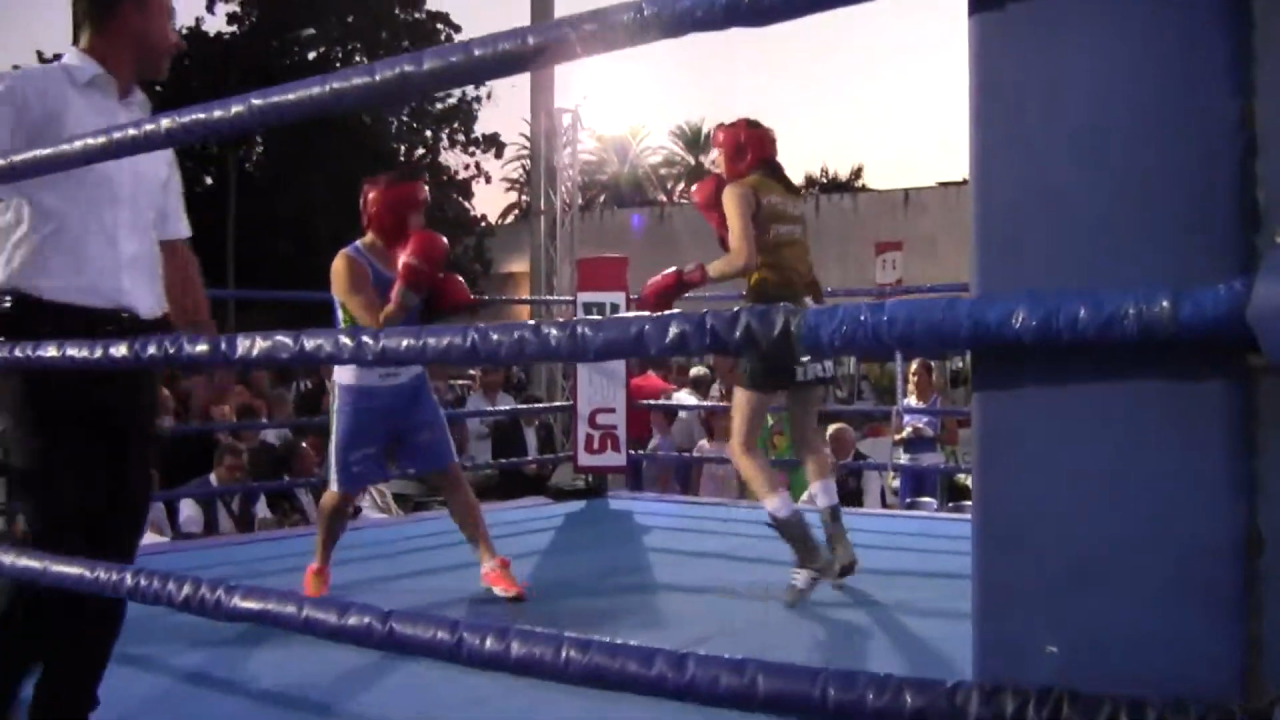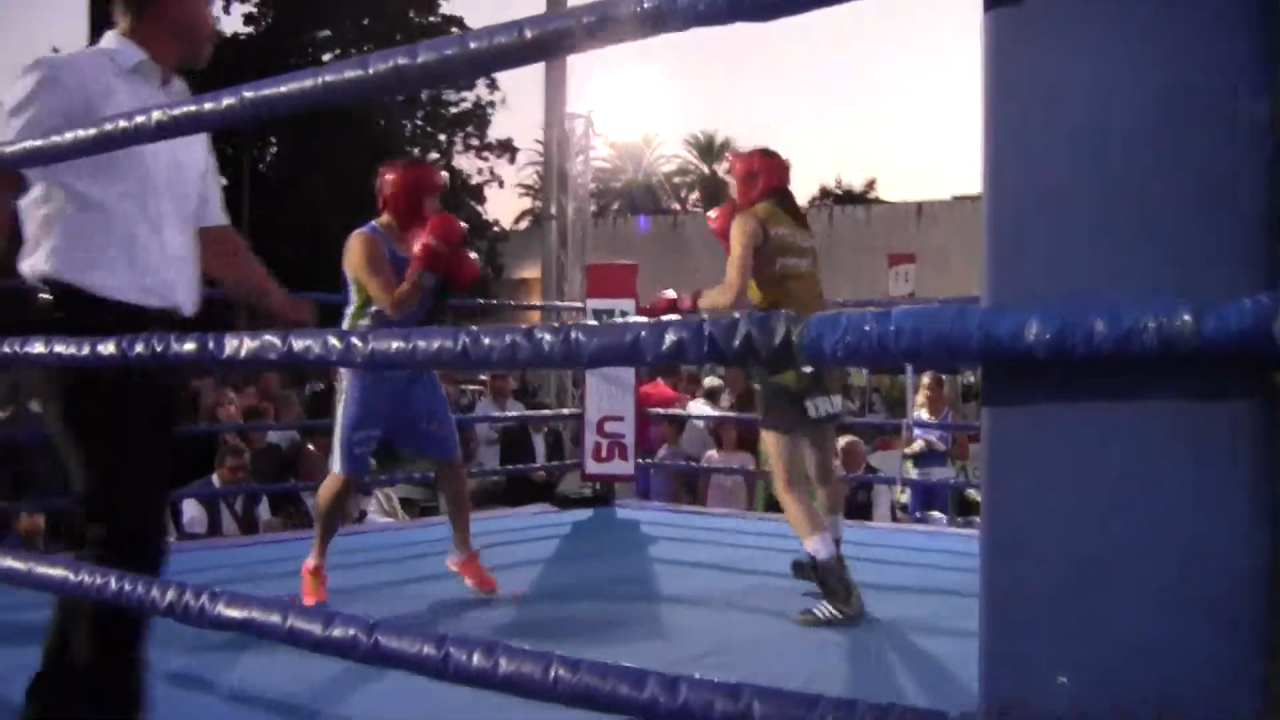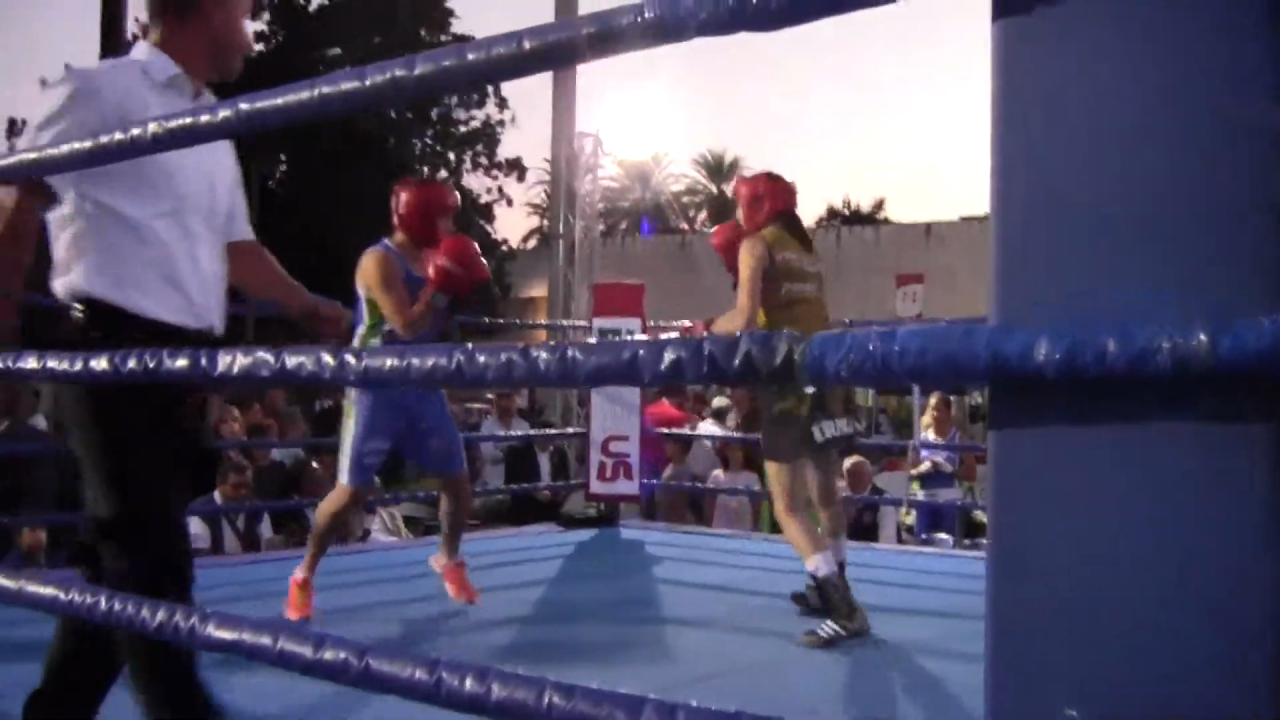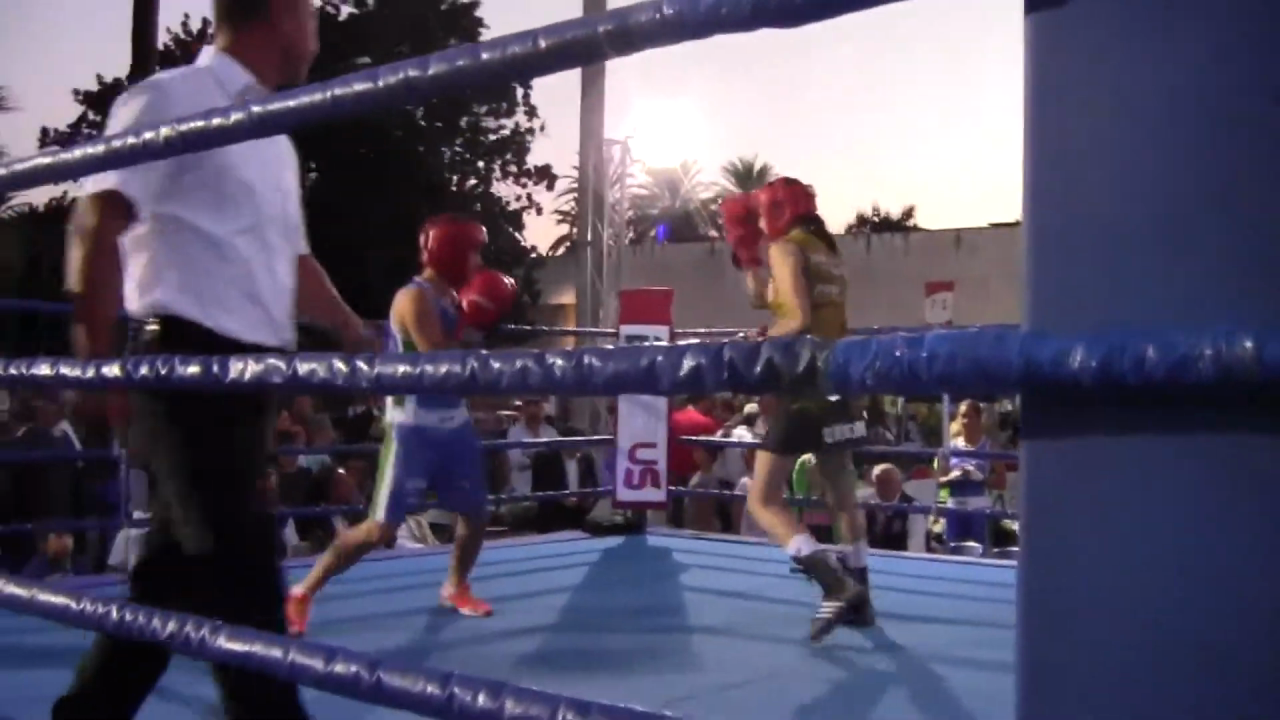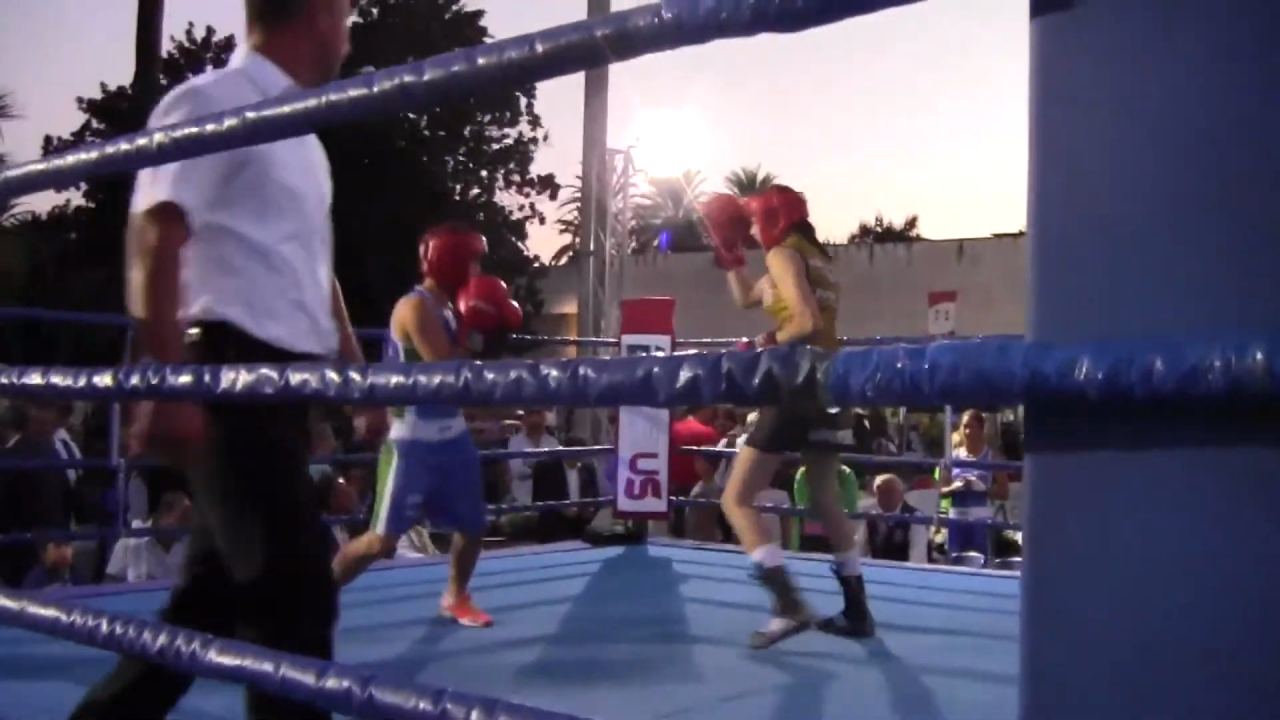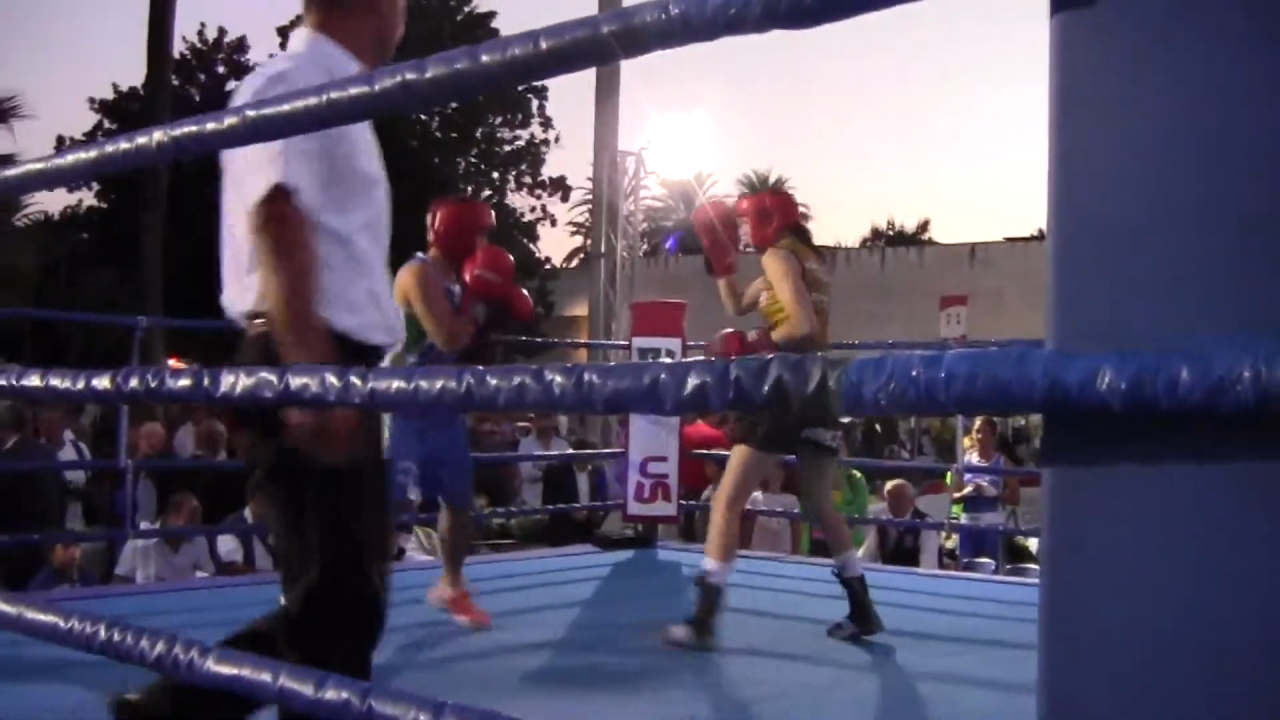
dt=0.1s
person 1, frame 1
left shoulder: (150, 131)
left elbow: (172, 251)
left wrist: (211, 342)
left hip: (130, 348)
left knee: (111, 535)
right knee: (65, 531)
person 1, frame 2
right shoulder: (70, 79)
left elbow: (212, 237)
left wrist: (285, 307)
left hip: (158, 341)
right hip: (85, 331)
left knee: (127, 534)
right knee: (123, 531)
person 1, frame 3
right shoulder: (103, 93)
left elbow: (240, 251)
left wrist: (321, 312)
left hip: (178, 360)
right hip: (115, 352)
left knee: (127, 563)
right knee: (151, 560)
person 1, frame 4
left shoulder: (273, 139)
right shoulder: (173, 100)
left elbow: (292, 263)
right elbow: (97, 225)
left wrist: (361, 338)
right wrist: (95, 357)
right hip: (188, 368)
left knee: (175, 575)
right knee: (242, 579)
person 1, frame 5
left shoulder: (288, 127)
right shoulder: (219, 102)
right elbow: (156, 237)
left wrist: (358, 372)
right hip: (235, 376)
left knee: (220, 593)
right knee: (293, 595)
person 1, frame 6
right shoulder: (293, 84)
right elbow: (279, 221)
left wrist: (340, 377)
right wrist: (313, 375)
left hip: (335, 373)
right hip: (300, 370)
left knee: (333, 599)
right knee: (343, 603)
person 2, frame 1
left shoulder: (740, 190)
right shoulder: (788, 194)
left elbow: (743, 260)
left wrist: (685, 276)
right wrist: (722, 220)
left knee: (743, 447)
right knee: (807, 438)
left ankle: (809, 554)
right ankle: (834, 541)
person 2, frame 2
left shoulder: (747, 221)
right shoulder: (799, 228)
left elbow: (733, 294)
left wrist: (682, 303)
left knee: (788, 486)
right knee: (822, 472)
left ankle: (839, 595)
right ankle: (836, 578)
person 2, frame 3
left shoulder: (757, 247)
right shoulder: (801, 250)
left elbow: (743, 322)
left wrist: (703, 330)
left hip: (787, 380)
left knee: (789, 512)
right knee: (825, 494)
left ankle: (843, 612)
right ankle: (839, 599)
person 2, frame 4
left shoulder: (785, 248)
right shoulder: (824, 251)
left elbow: (798, 321)
right elbow: (766, 296)
right wrist: (745, 248)
left hip: (805, 379)
left knee: (763, 501)
right knee: (841, 496)
left ankle: (835, 586)
right ankle: (856, 596)
person 2, frame 5
left shoulder: (784, 255)
right shoulder: (808, 256)
left elbow: (810, 321)
right elbow: (746, 299)
left wrist: (764, 348)
right wrist: (728, 250)
left hip: (798, 386)
right hip: (825, 388)
left knee: (736, 500)
right knee: (825, 502)
left ankle: (789, 603)
right ankle: (857, 609)
person 2, frame 6
left shoulder: (779, 256)
right shoulder: (805, 257)
left elbow: (805, 325)
right elbow: (737, 305)
left wrist: (751, 344)
right wrist: (719, 257)
right hip: (818, 388)
left knee: (726, 502)
right knee: (819, 504)
left ankle: (703, 622)
right ankle: (862, 611)
person 3, frame 1
left shoulder: (409, 253)
right shoulder: (348, 264)
right elbow: (377, 327)
left wrist: (446, 298)
right wrist: (408, 278)
left hip: (409, 382)
right hip: (360, 388)
left knee: (449, 474)
right knee: (345, 489)
left ankle: (491, 564)
right ankle: (320, 566)
person 3, frame 2
left shoulder: (418, 240)
right shoulder: (365, 242)
right elbow: (395, 306)
left wrist: (452, 277)
right wrist: (427, 263)
left hip: (413, 368)
right hip: (367, 372)
left knee: (451, 463)
right knee: (347, 476)
left ankle: (464, 555)
right ankle: (315, 563)
person 3, frame 3
left shoulder: (426, 259)
right shoulder: (379, 261)
right elbow: (407, 327)
left wrist: (465, 282)
right wrist: (439, 282)
left hip: (421, 386)
right hip: (378, 390)
left knee: (457, 480)
right knee: (353, 492)
left ankle: (449, 560)
right ankle: (303, 578)
person 3, frame 4
left shoulder: (452, 297)
right shoulder: (416, 299)
left wrist: (485, 317)
right wrist: (473, 320)
left hip: (454, 423)
right hip: (414, 427)
left knee: (475, 515)
right knee: (382, 530)
left ankle: (457, 587)
right ankle: (303, 593)
person 3, frame 5
left shoulder: (450, 303)
right shoulder: (416, 308)
left elbow: (465, 360)
left wrist: (491, 329)
right wrist: (475, 325)
left hip: (451, 434)
right hip: (414, 438)
left knee: (474, 525)
right knee: (383, 541)
left ankle: (456, 597)
person 3, frame 6
left shoulder: (453, 277)
right shoulder: (419, 275)
left elbow: (461, 335)
right elbow: (450, 341)
left wrist: (507, 306)
right wrist: (478, 294)
left hip: (443, 409)
right hip: (408, 409)
left knee: (459, 505)
left ankle: (451, 587)
